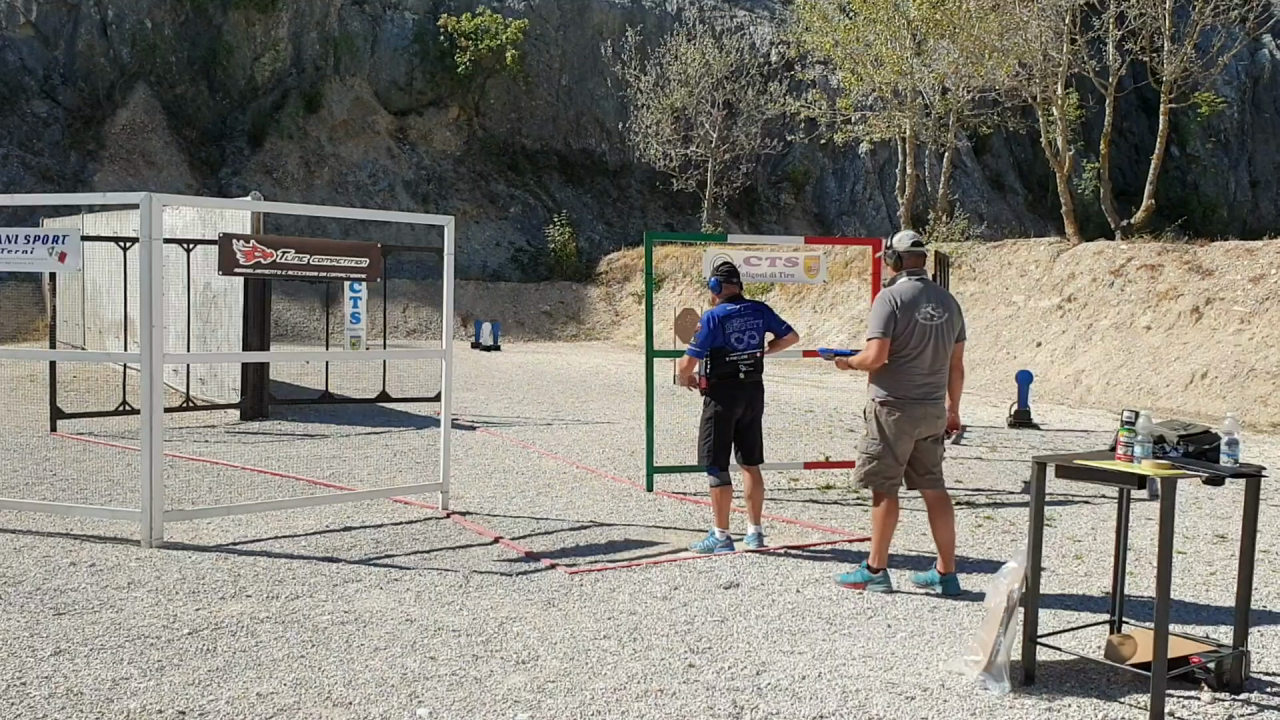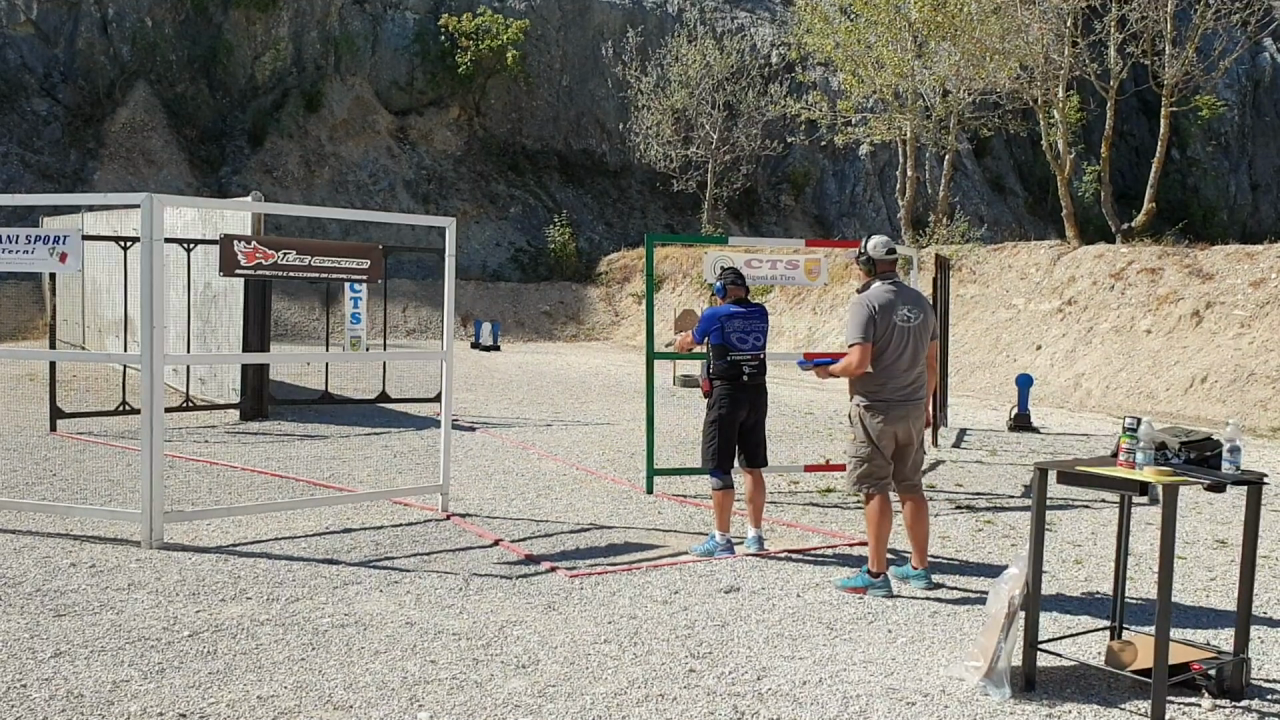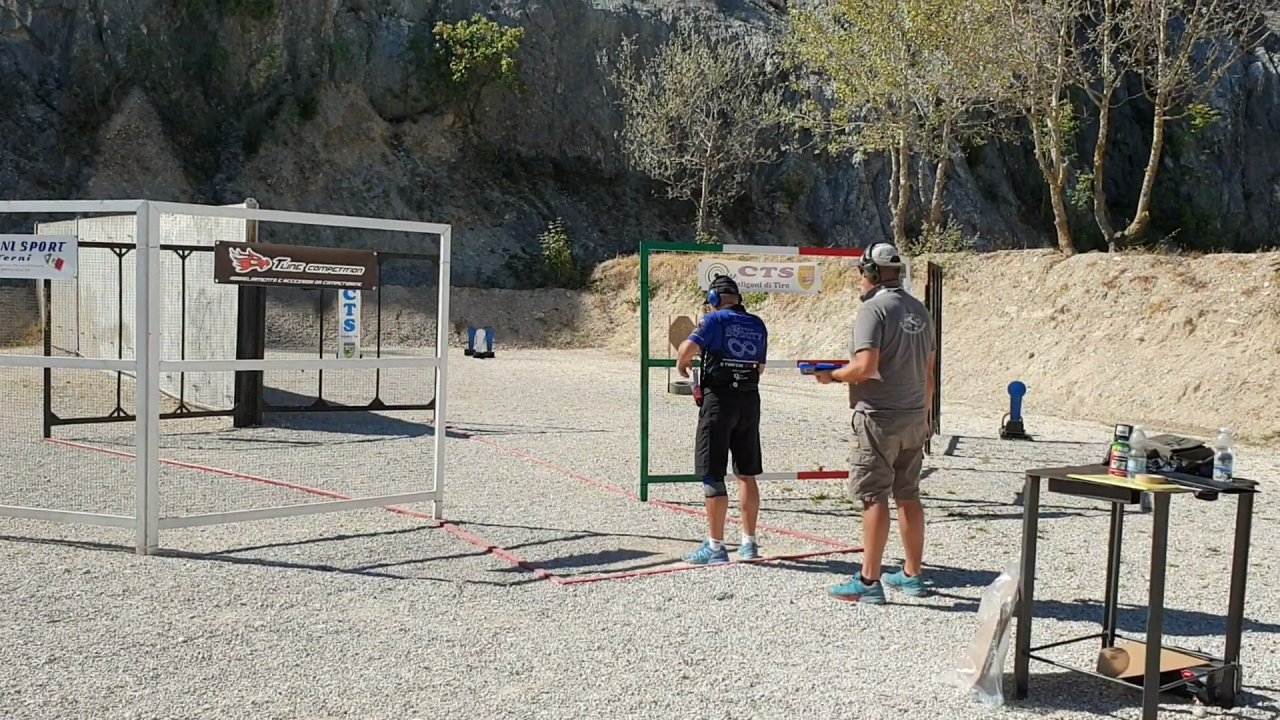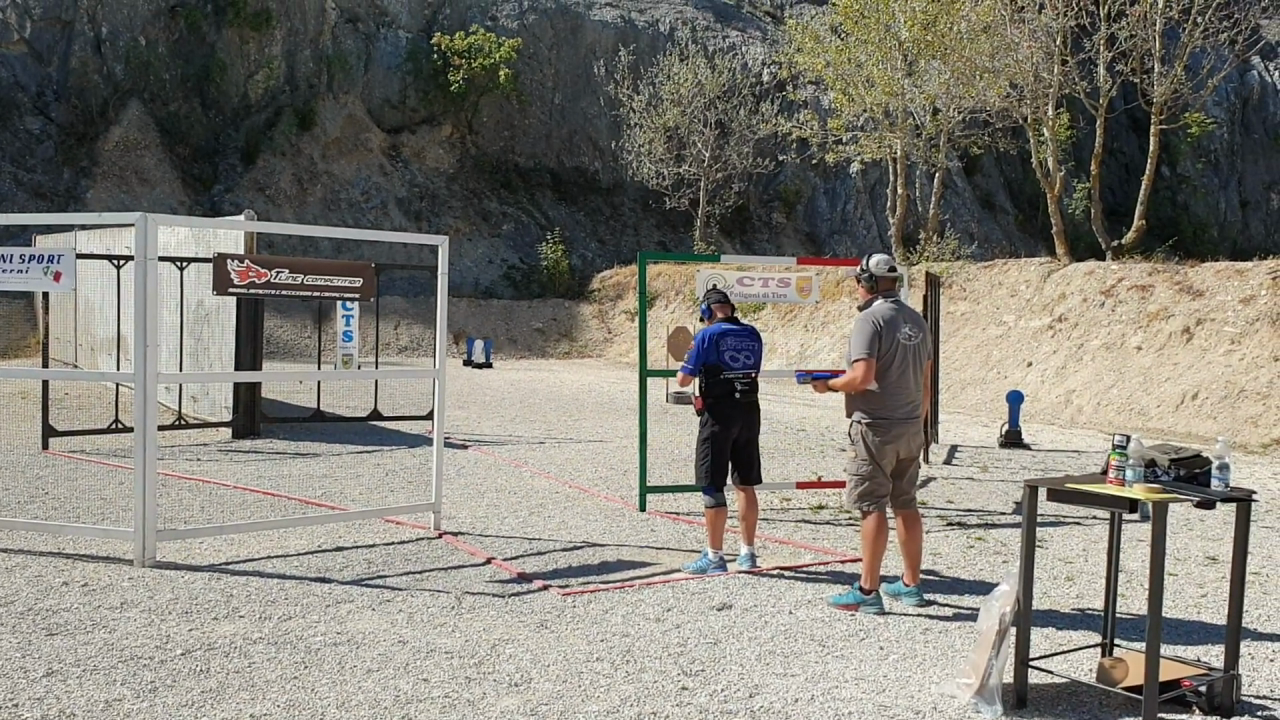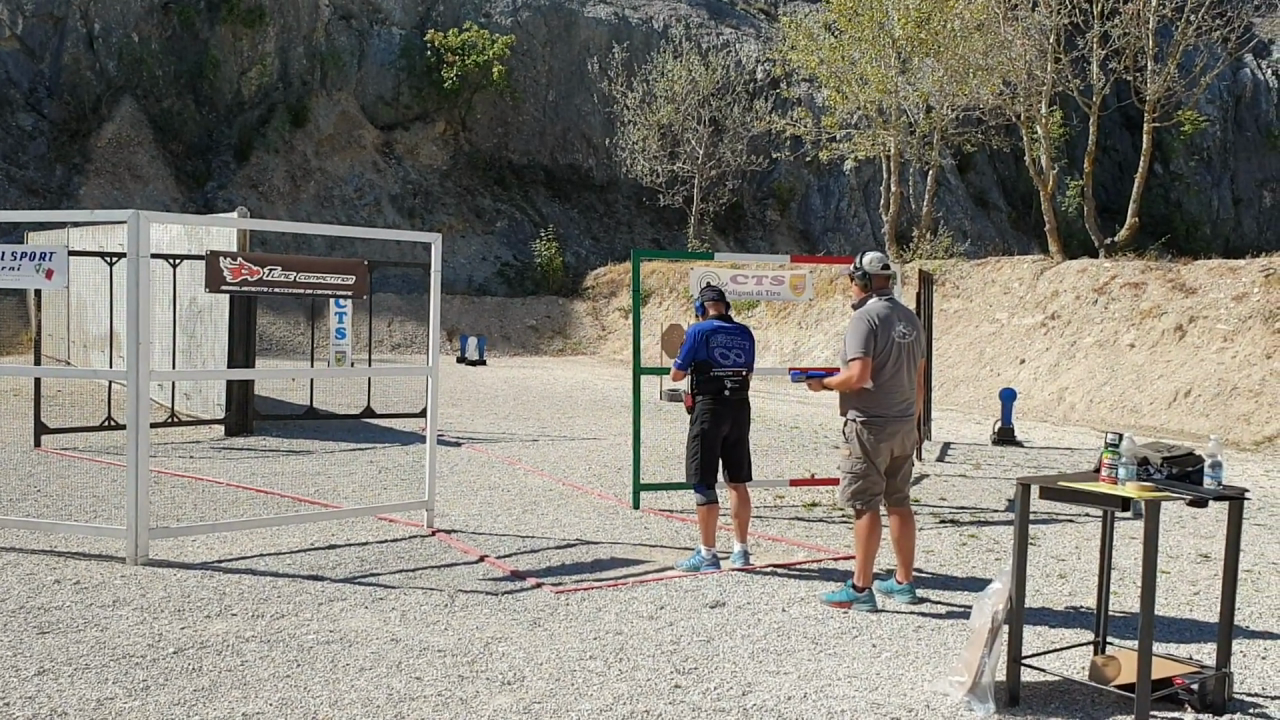
dt=1s
person 1, frame 1
left shoulder: (891, 296)
right shoulder: (948, 301)
left elbow: (876, 357)
right elbow: (956, 365)
left wrist: (849, 362)
right wrist: (953, 410)
left hip: (892, 407)
right hip: (932, 410)
left knee: (883, 488)
right knee: (934, 489)
left ankle: (875, 570)
right ankle: (946, 573)
person 1, frame 2
left shoulder: (867, 302)
right shoulder: (920, 301)
left elbow: (858, 363)
right elbow: (931, 361)
left wrist: (829, 371)
right wrist: (924, 405)
left hip: (876, 410)
right hip: (913, 411)
left knee: (875, 490)
right knee: (911, 488)
left ankle: (875, 574)
right ankle: (919, 567)
person 1, frame 3
left shoulder: (873, 309)
right shoulder: (919, 310)
left elbow: (865, 367)
right elbow: (928, 372)
left wrist: (832, 375)
right wrist: (924, 416)
left hip: (879, 418)
right hip: (913, 418)
left knee: (874, 496)
right knee: (908, 495)
left ankle: (869, 581)
right ankle: (912, 575)
person 1, frame 4
left shoulder: (870, 319)
right shoulder: (917, 320)
left elbow: (862, 377)
right elbow: (924, 382)
left wrist: (829, 385)
left hip: (875, 428)
right hip: (910, 428)
left knee: (872, 506)
right knee: (906, 504)
left ankle: (867, 591)
right ankle: (911, 584)
person 1, frame 5
left shoulder: (865, 317)
right shoulder: (910, 318)
left elbow: (858, 376)
right elbow: (918, 380)
left wrist: (824, 383)
left hip: (869, 427)
right hip: (903, 427)
left knee: (865, 505)
right knee: (899, 502)
left ankle: (861, 588)
right ankle: (903, 582)
person 2, frame 1
left shoulder: (713, 316)
right shoulder: (759, 310)
left elbow: (689, 362)
right elbow: (791, 337)
left wrist: (684, 376)
left hip: (723, 393)
right hip: (753, 391)
left knee: (716, 466)
right knee: (751, 464)
left ankle: (721, 536)
right ankle: (754, 531)
person 2, frame 2
left shoulder: (714, 315)
right shoulder: (761, 313)
left elbow: (692, 339)
left wrist: (681, 341)
left hip: (726, 394)
right hip: (756, 394)
left knee: (719, 469)
right knee: (753, 467)
left ankle: (722, 540)
right ankle: (755, 535)
person 2, frame 3
left shoulder: (715, 319)
right shoulder: (757, 324)
left elbow: (691, 346)
left wrist: (681, 363)
left hip: (719, 401)
right hip: (749, 401)
left knee: (713, 476)
right knee: (747, 474)
left ankle: (715, 547)
right ankle: (749, 543)
person 2, frame 4
left shoulder: (707, 335)
right shoulder: (752, 334)
left elbow: (683, 380)
left wrist: (688, 364)
left hip: (719, 413)
right hip: (749, 411)
left knee: (712, 486)
right knee: (746, 484)
left ankle: (714, 557)
right ankle: (748, 553)
person 2, frame 5
left shoulder: (698, 330)
right shoulder: (745, 333)
left elbow: (676, 374)
left hip: (709, 409)
right hip: (739, 409)
left knee: (704, 483)
right knee: (738, 481)
left ankle: (707, 554)
right ankle: (741, 550)
